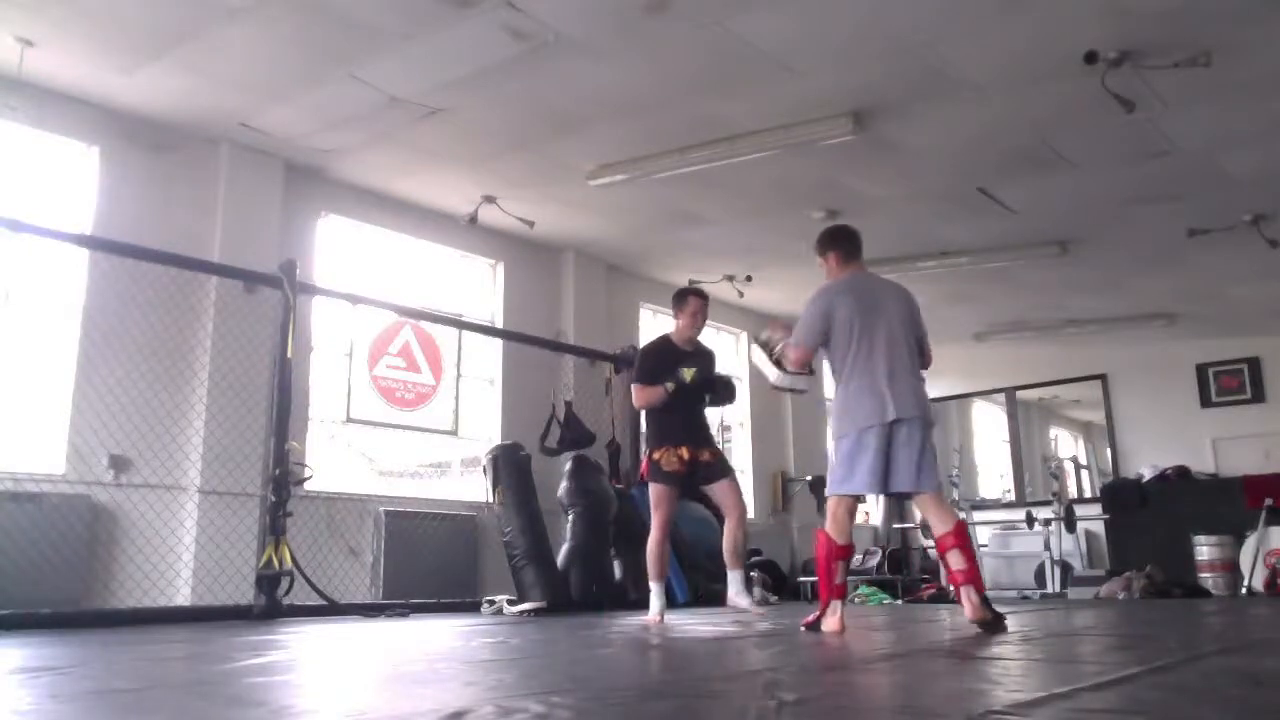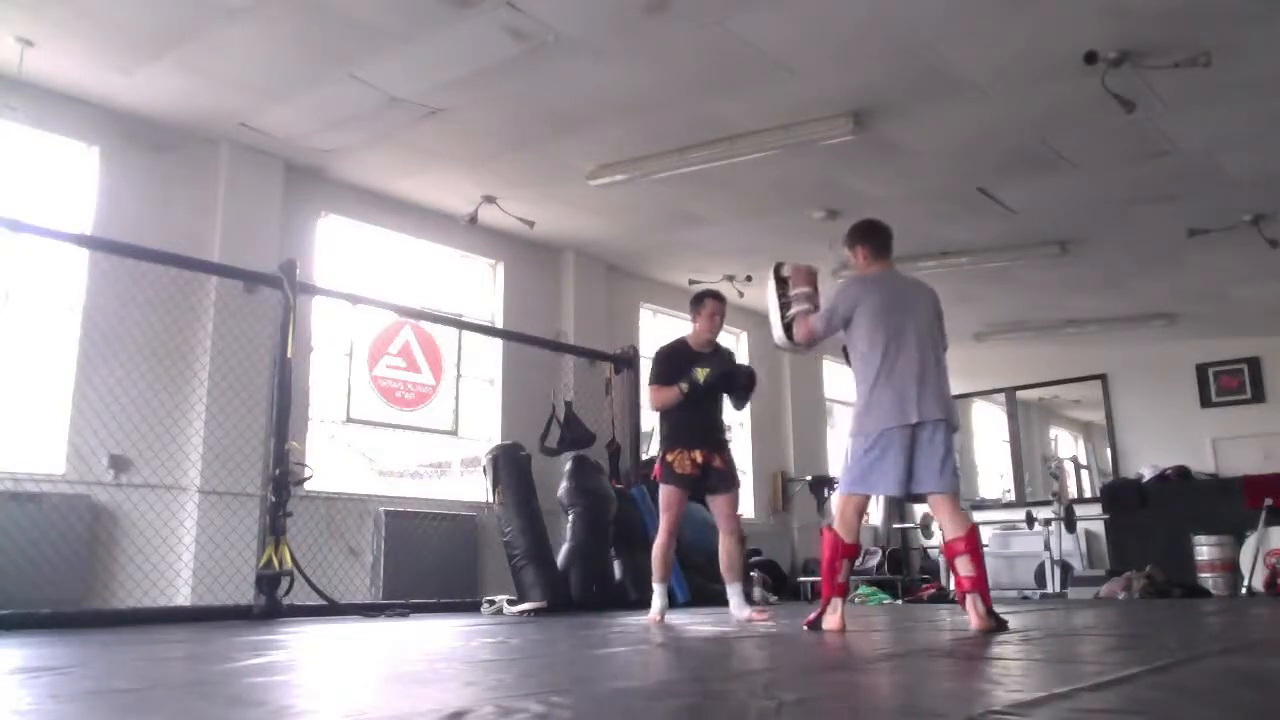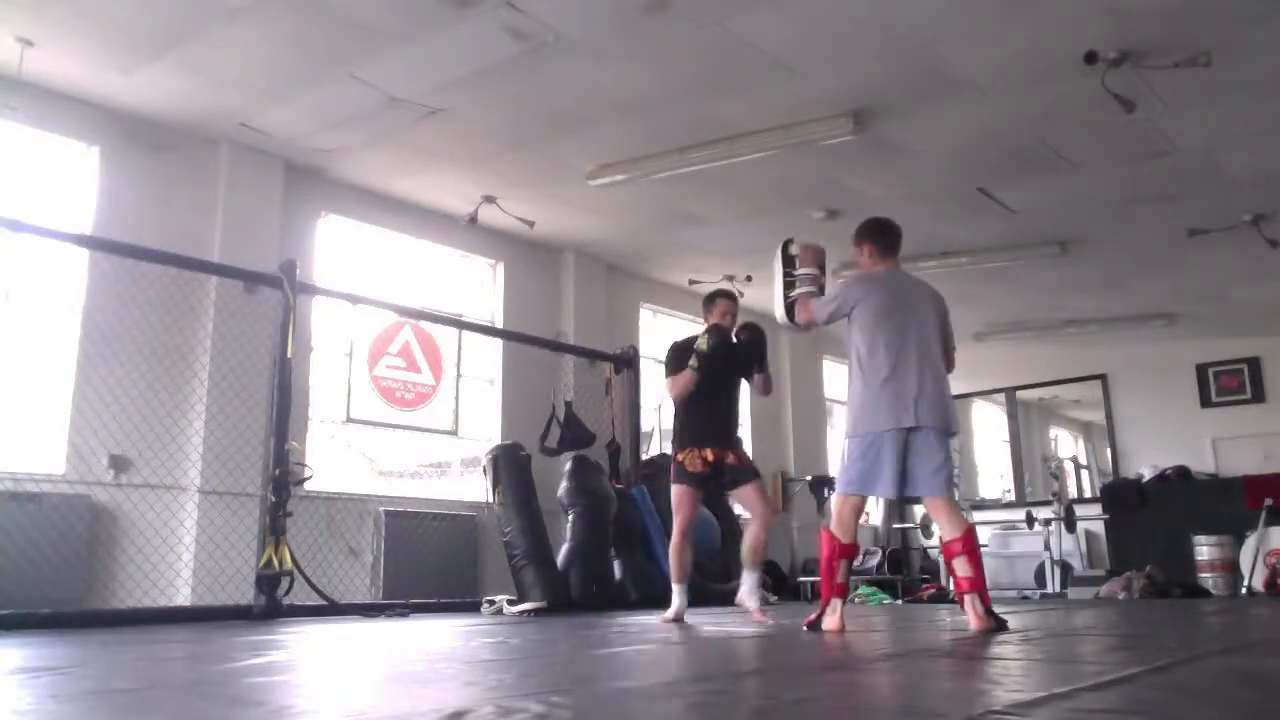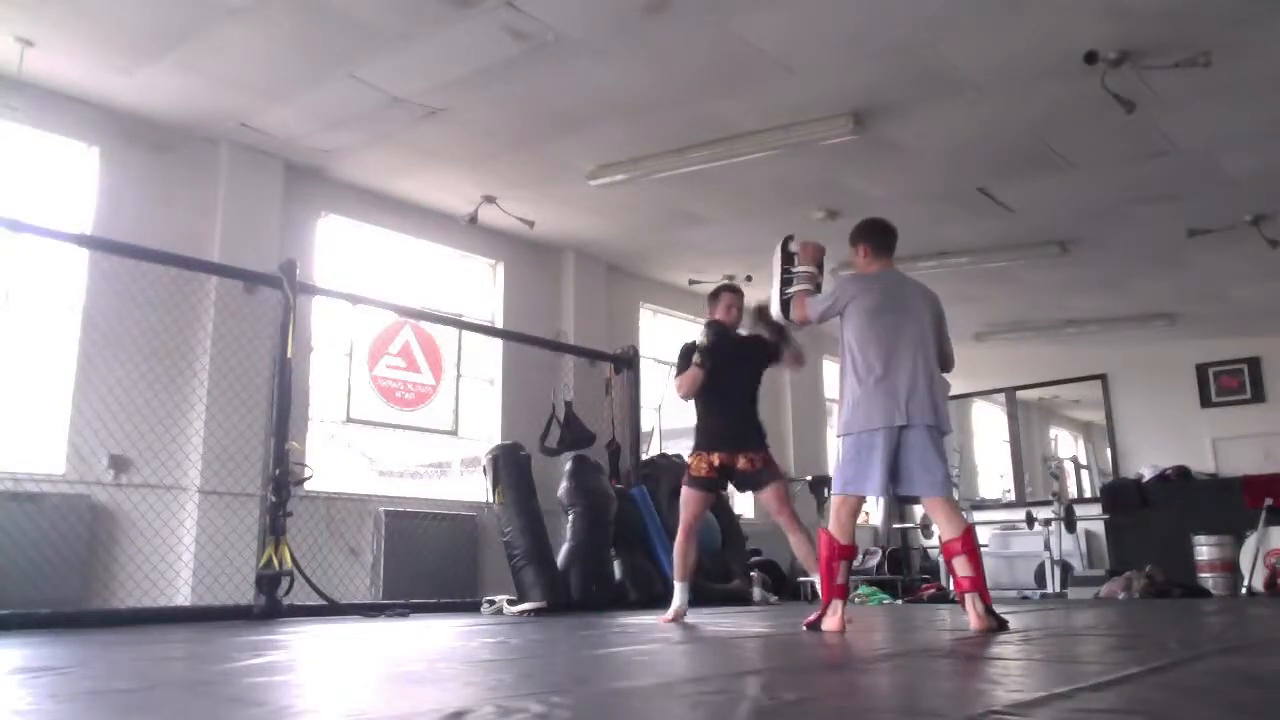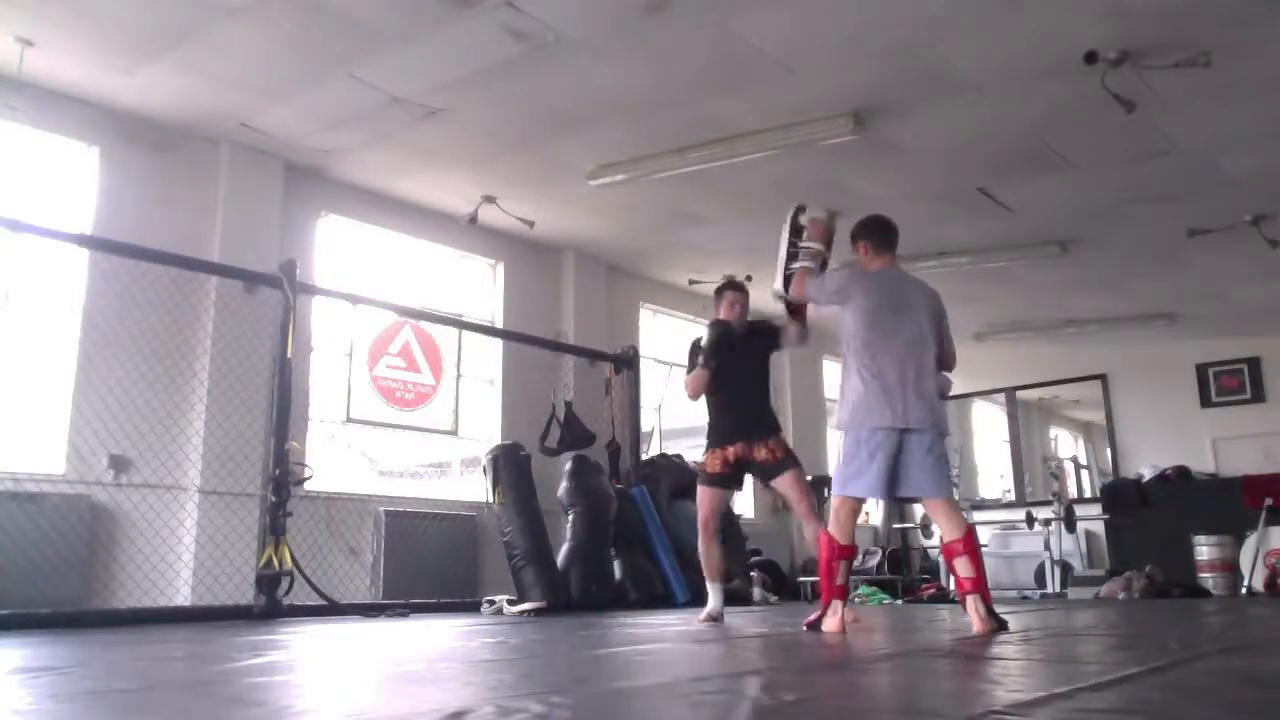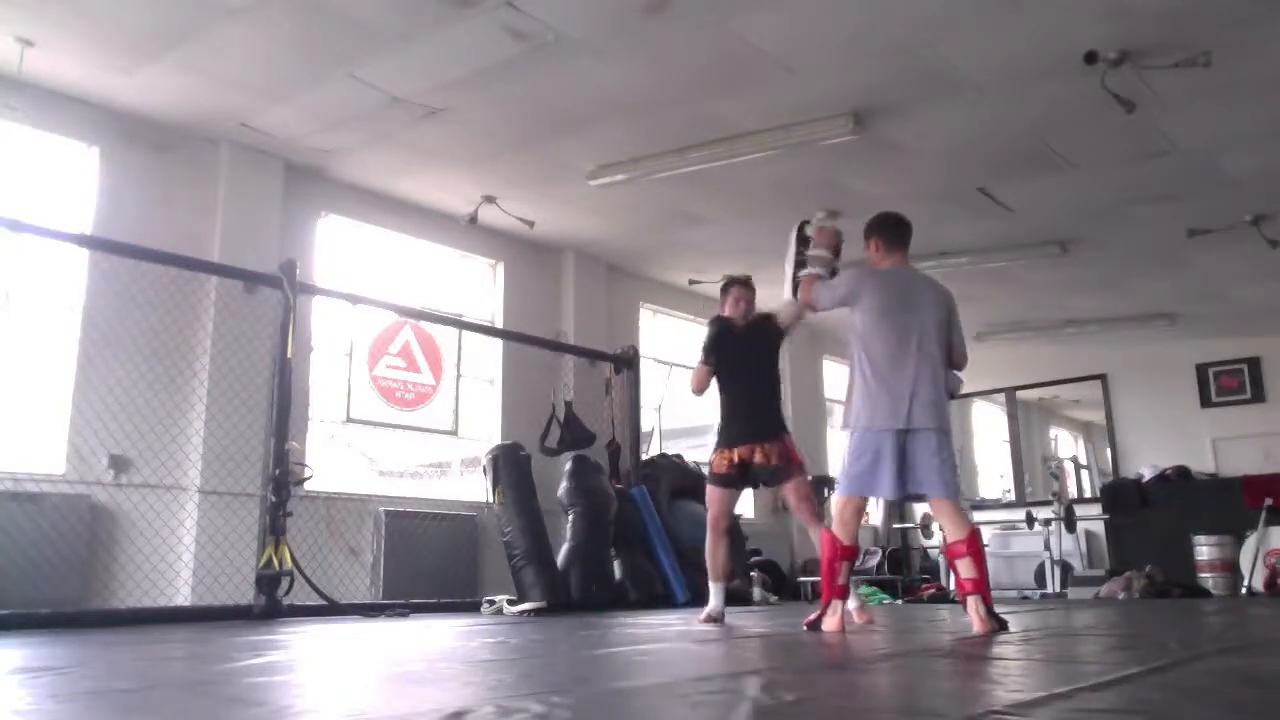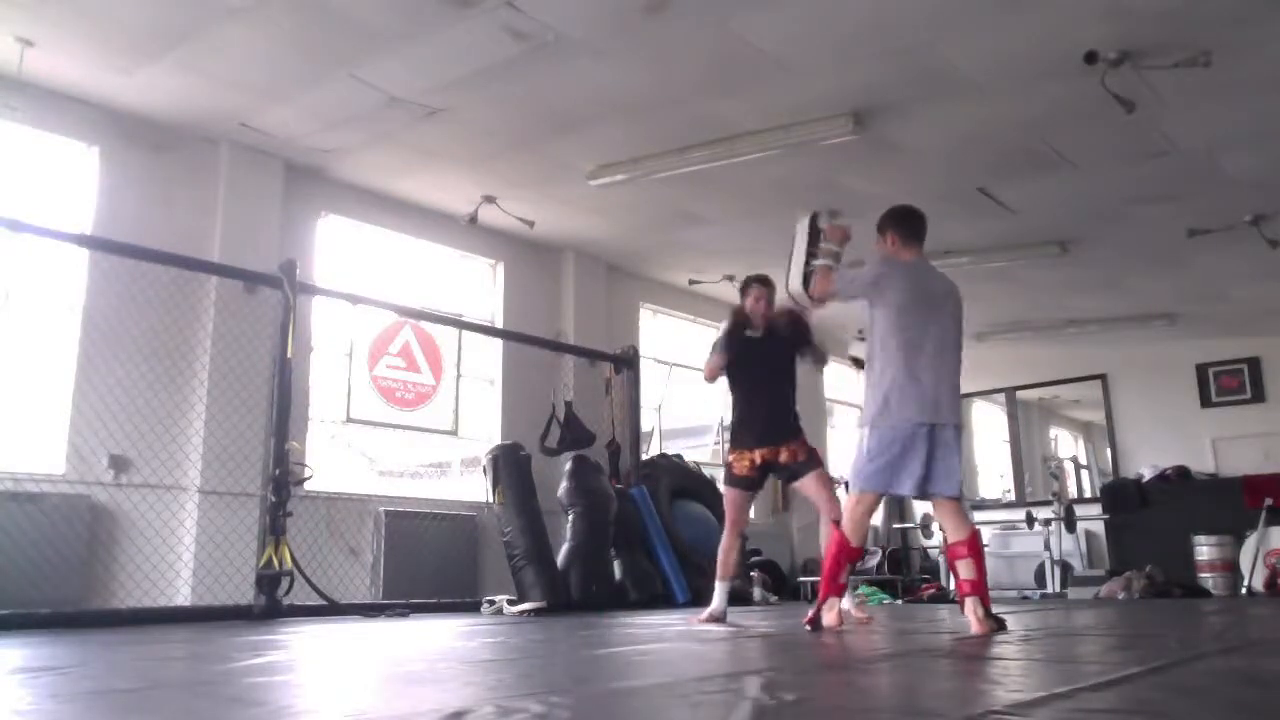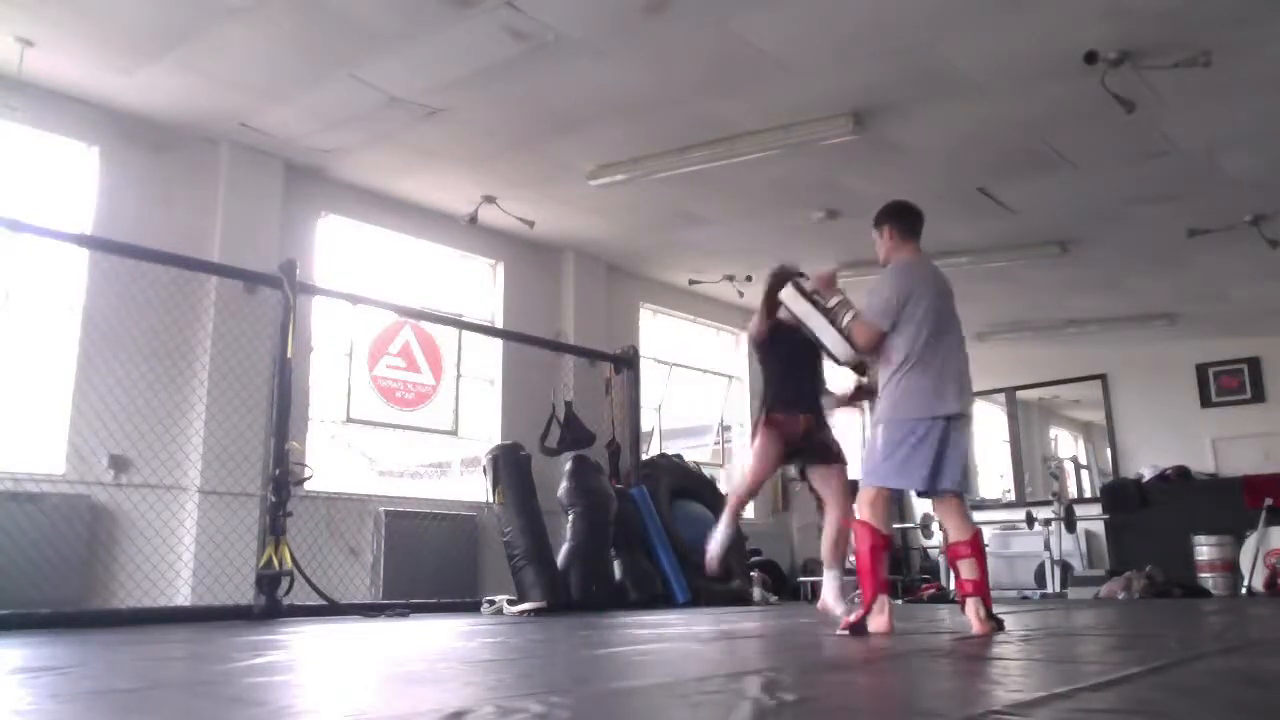
dt=0.2s
person 1, frame 1
left shoulder: (828, 295)
right shoulder: (900, 293)
left elbow: (796, 361)
right elbow: (925, 358)
left wrist: (780, 341)
left hip: (859, 414)
right hip: (909, 409)
left knee: (839, 508)
right knee: (931, 500)
left ankle: (831, 610)
right ankle: (973, 599)
person 1, frame 2
left shoulder: (855, 289)
right shoulder: (925, 292)
left elbow: (803, 334)
left wrist: (802, 289)
left hip: (880, 414)
right hip: (932, 411)
left knee: (848, 507)
right knee: (946, 504)
left ankle: (832, 608)
right ankle: (978, 606)
person 1, frame 3
left shoulder: (858, 287)
right shoulder: (931, 295)
left elbow: (804, 316)
right elbow: (948, 361)
left wrist: (808, 270)
left hip: (875, 416)
right hip: (928, 415)
left knee: (845, 508)
right knee: (943, 506)
left ankle: (832, 609)
right ankle: (976, 606)
person 1, frame 4
left shoulder: (852, 287)
right shoulder: (925, 296)
left elbow: (799, 313)
right elbow: (946, 363)
left wrist: (805, 266)
left hip: (868, 417)
right hip: (922, 415)
left knee: (843, 508)
right knee: (942, 505)
left ankle: (833, 609)
right ankle: (977, 605)
person 1, frame 5
left shoulder: (852, 280)
right shoulder: (927, 294)
left elbow: (797, 291)
right elbow: (948, 361)
left wrist: (814, 243)
left hip: (868, 418)
right hip: (922, 416)
left knee: (843, 509)
right knee: (943, 507)
left ankle: (833, 609)
right ankle: (979, 606)
person 1, frame 6
left shoulder: (863, 281)
right shoulder: (939, 293)
left elbow: (805, 297)
right elbow: (958, 360)
left wrist: (823, 250)
left hip: (875, 417)
right hip: (928, 417)
left knee: (846, 509)
right knee: (947, 508)
left ankle: (831, 608)
right ankle: (979, 607)
person 1, frame 7
left shoulder: (885, 270)
right shoulder: (947, 287)
left elbow: (817, 290)
left wrist: (830, 246)
left hip: (895, 411)
right hip: (941, 411)
left knee: (859, 504)
right knee: (949, 507)
left ankle: (828, 606)
right ankle: (977, 608)
person 1, frame 8
left shoulder: (897, 275)
right shoulder: (934, 278)
left elbow: (866, 340)
left wrist: (833, 297)
left hip: (907, 406)
right hip: (947, 405)
left knee: (872, 499)
right knee: (950, 504)
left ankle: (875, 608)
right ankle: (978, 608)
person 2, frame 1
left shoulder: (705, 355)
right shoulder: (653, 352)
right elbow: (639, 399)
right wrist: (677, 380)
left hip: (702, 444)
right hip: (665, 447)
left knee: (736, 511)
right knee: (661, 524)
left ankle: (736, 592)
right ankle: (656, 603)
person 2, frame 2
left shoulder: (724, 357)
right shoulder: (670, 354)
left elbow: (738, 403)
right elbow: (656, 401)
left wrist: (743, 386)
right wrist: (692, 380)
left hip: (716, 450)
right hip: (678, 451)
left knee: (730, 527)
right knee: (668, 526)
left ankle: (738, 604)
right ankle: (658, 602)
person 2, frame 3
left shoulder: (737, 351)
right shoulder: (683, 349)
left elbow: (765, 390)
right elbow: (675, 391)
left wrist: (758, 356)
right wrist: (699, 355)
left hip: (728, 447)
right hip: (690, 449)
left knee: (763, 512)
right knee: (683, 526)
left ankle: (748, 590)
right ankle: (679, 602)
person 2, frame 4
left shoulder: (753, 345)
right shoulder: (692, 350)
left elbow: (795, 360)
right elbow: (684, 391)
left wrist: (779, 333)
right wrist: (704, 350)
left hip: (750, 448)
right hip: (708, 449)
left knee: (787, 517)
right knee: (687, 525)
right ankle: (679, 601)
person 2, frame 5
left shoulder: (759, 333)
right shoulder: (702, 346)
left elbow: (799, 336)
right elbow: (691, 392)
right wrist: (710, 352)
left hip: (763, 438)
right hip: (721, 443)
left knee: (806, 508)
right knee: (706, 524)
right ankle: (715, 603)
person 2, frame 6
left shoulder: (766, 328)
right shoulder: (718, 338)
left elbow: (796, 310)
right elbow: (697, 387)
right wrist: (710, 347)
left hip: (772, 441)
right hip: (730, 444)
left knee: (809, 516)
right knee: (716, 524)
right ankle: (716, 604)
person 2, frame 7
left shoulder: (788, 335)
right shoulder: (731, 342)
left elbow: (818, 358)
right elbow: (709, 374)
left wrist: (800, 329)
right wrist: (728, 335)
left hip: (789, 441)
right hip: (747, 446)
left knee: (830, 507)
right knee: (733, 526)
right ankle: (718, 604)
person 2, frame 8
left shoulder: (811, 340)
right shoulder: (774, 327)
right elbow: (757, 328)
left wrist: (844, 398)
right wrist: (770, 292)
left hip: (814, 424)
right hip: (780, 418)
left knee: (840, 502)
right knee: (755, 478)
left ankle: (831, 593)
right ankle: (725, 530)
